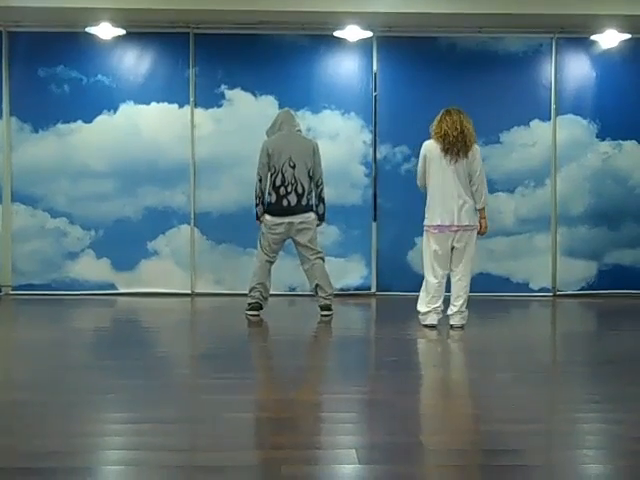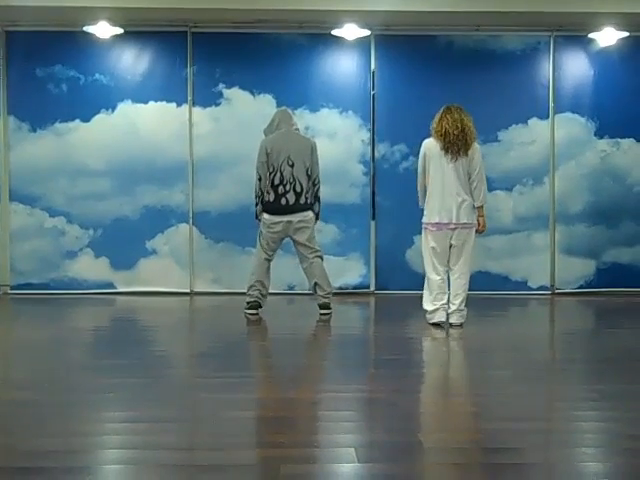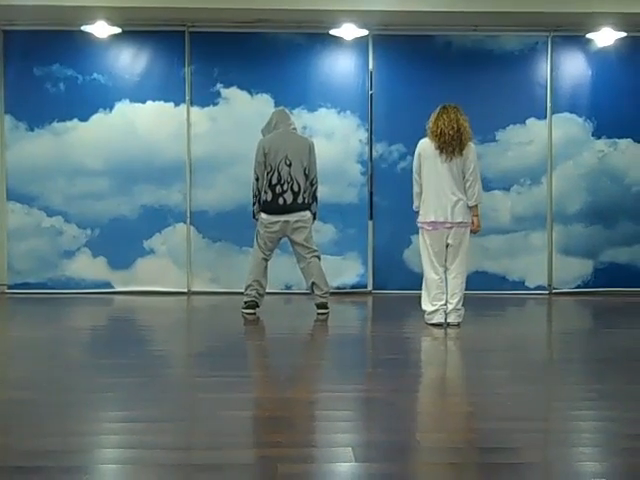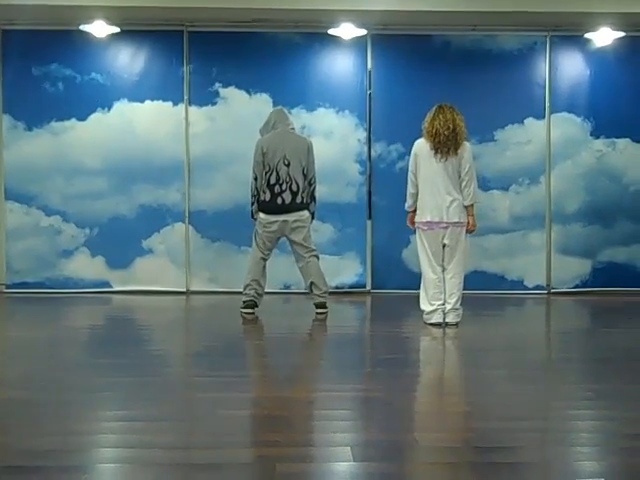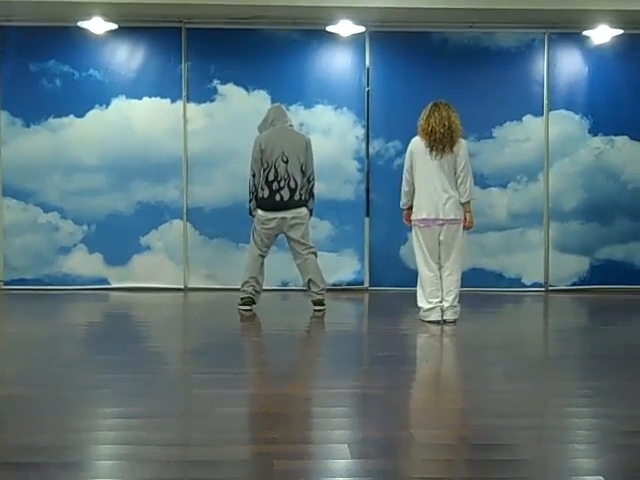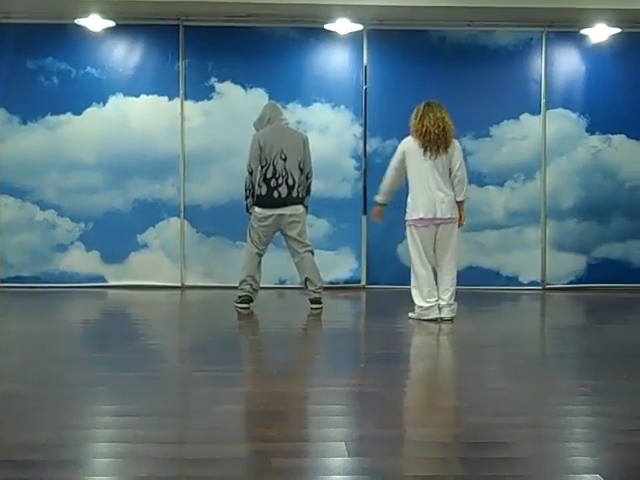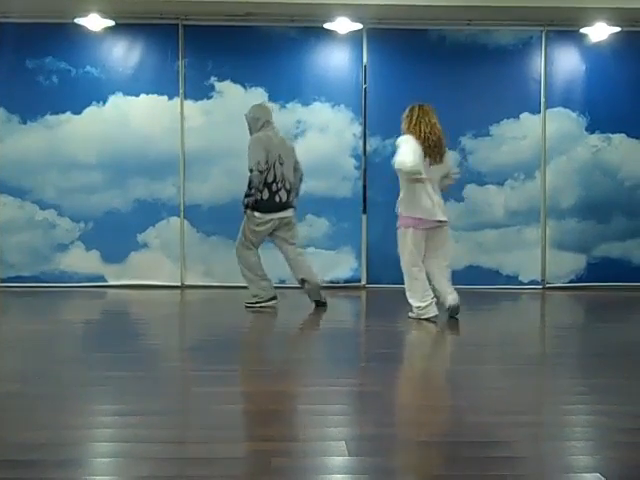
dt=0.2s
person 1, frame 1
left shoulder: (428, 147)
right shoulder: (472, 150)
left elbow: (421, 182)
right elbow: (478, 185)
right wrist: (482, 215)
left hip: (437, 217)
right hip: (465, 218)
left knee: (435, 270)
right knee: (461, 270)
left ankle: (430, 315)
right ankle: (457, 316)
person 1, frame 2
left shoulder: (428, 146)
right shoulder: (472, 148)
left elbow: (421, 182)
right elbow: (478, 183)
left wrist: (424, 204)
right wrist: (481, 213)
left hip: (435, 215)
right hip: (463, 216)
left knee: (435, 268)
right knee: (460, 268)
left ankle: (436, 313)
right ankle: (456, 315)
person 1, frame 3
left shoulder: (424, 146)
right shoulder: (467, 148)
left elbow: (417, 182)
right elbow: (472, 183)
left wrist: (418, 208)
right wrist: (475, 214)
left hip: (431, 215)
right hip: (458, 215)
left knee: (433, 267)
right knee: (456, 267)
left ankle: (435, 313)
right ankle: (454, 314)
person 1, frame 4
left shoulder: (419, 146)
right shoulder: (463, 148)
left elbow: (413, 182)
right elbow: (468, 182)
left wrist: (411, 210)
right wrist: (471, 213)
left hip: (427, 215)
right hip: (455, 215)
left knee: (431, 267)
right knee: (453, 267)
left ankle: (434, 313)
right ankle: (452, 314)
person 1, frame 5
left shoulder: (416, 144)
right shoulder: (459, 145)
left elbow: (408, 179)
right elbow: (464, 179)
left wrist: (406, 207)
right wrist: (467, 210)
left hip: (424, 212)
right hip: (451, 212)
left knee: (428, 264)
right knee: (451, 264)
left ankle: (431, 310)
right ankle: (449, 311)
person 1, frame 6
left shoulder: (408, 144)
right shoulder: (452, 145)
left elbow: (393, 175)
right elbow: (459, 178)
left wrist: (380, 202)
right wrist: (461, 207)
left hip: (419, 212)
right hip: (447, 211)
left knee: (421, 263)
right knee: (446, 262)
left ankle: (428, 308)
right ankle: (446, 308)
person 1, frame 7
left shoulder: (407, 141)
right shoulder: (436, 147)
left elbow: (405, 163)
right elbow: (449, 176)
left hip: (414, 214)
right hip: (434, 212)
left knee: (412, 263)
right knee: (436, 262)
left ankle: (424, 308)
right ankle: (450, 300)
person 2, frame 1
left shoulder: (269, 144)
right shoulder: (311, 145)
left elbow: (261, 180)
right elbow: (318, 181)
left wrist: (259, 210)
right wrist: (320, 211)
left hip: (275, 214)
right hip: (304, 214)
left knee: (265, 258)
right knee: (314, 258)
left ankle: (255, 303)
right ankle: (325, 303)
person 2, frame 2
left shoulder: (267, 143)
right shoulder: (309, 143)
left elbow: (261, 180)
right elbow: (315, 180)
left wrist: (259, 209)
right wrist: (315, 210)
left hip: (274, 213)
right hip: (302, 213)
left knee: (263, 256)
right knee: (312, 256)
left ankle: (253, 301)
right ankle: (324, 301)
person 2, frame 3
left shoulder: (265, 143)
right shoulder: (306, 143)
left elbow: (258, 180)
right elbow: (312, 180)
left wrist: (256, 209)
right wrist: (313, 210)
left hip: (271, 212)
right hip: (299, 212)
left knee: (260, 256)
right knee: (309, 256)
left ankle: (251, 301)
right ankle: (322, 301)
person 2, frame 4
left shoulder: (263, 142)
right shoulder: (305, 143)
left elbow: (257, 179)
right elbow: (311, 180)
left wrist: (254, 208)
right wrist: (311, 209)
left hip: (269, 212)
right hip: (298, 212)
left knee: (259, 255)
right knee: (307, 256)
left ankle: (250, 300)
right ankle: (321, 300)
person 2, frame 5
left shoulder: (262, 140)
right shoulder: (303, 140)
left elbow: (255, 176)
right elbow: (309, 177)
left wrist: (253, 205)
right wrist: (309, 206)
left hip: (267, 209)
right hip: (296, 209)
left knee: (257, 252)
right knee: (306, 253)
left ankle: (248, 297)
right ankle: (318, 298)
person 2, frame 6
left shoulder: (260, 137)
right shoulder: (300, 138)
left elbow: (252, 173)
right elbow: (307, 173)
left wrist: (249, 202)
right wrist: (304, 202)
left hip: (265, 206)
right hip: (293, 206)
left knee: (254, 250)
right knee: (303, 251)
left ankle: (245, 295)
right ankle: (316, 296)
person 2, frame 7
left shoulder: (258, 140)
right shoulder: (284, 142)
left elbow: (257, 172)
right elbow: (298, 174)
left wrist: (248, 201)
left hip: (263, 209)
right hip: (285, 209)
left knee: (245, 249)
right knee: (291, 251)
left ankle: (264, 294)
right ankle: (315, 292)
